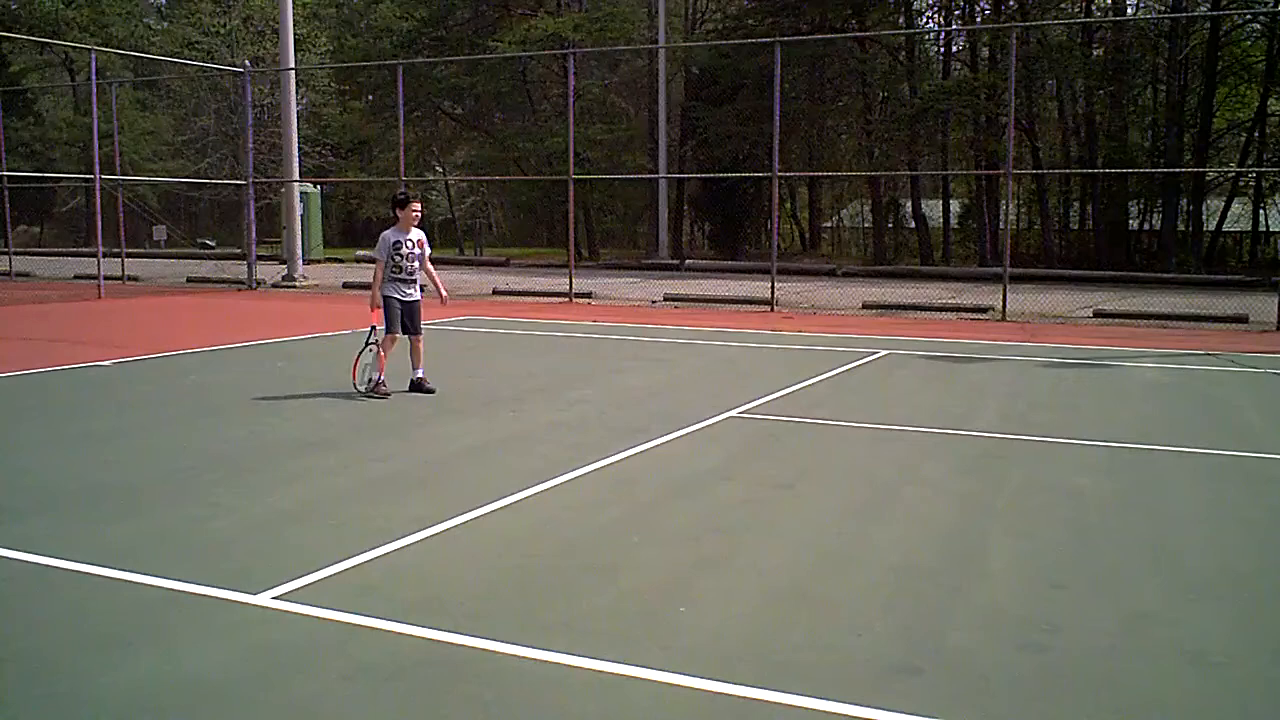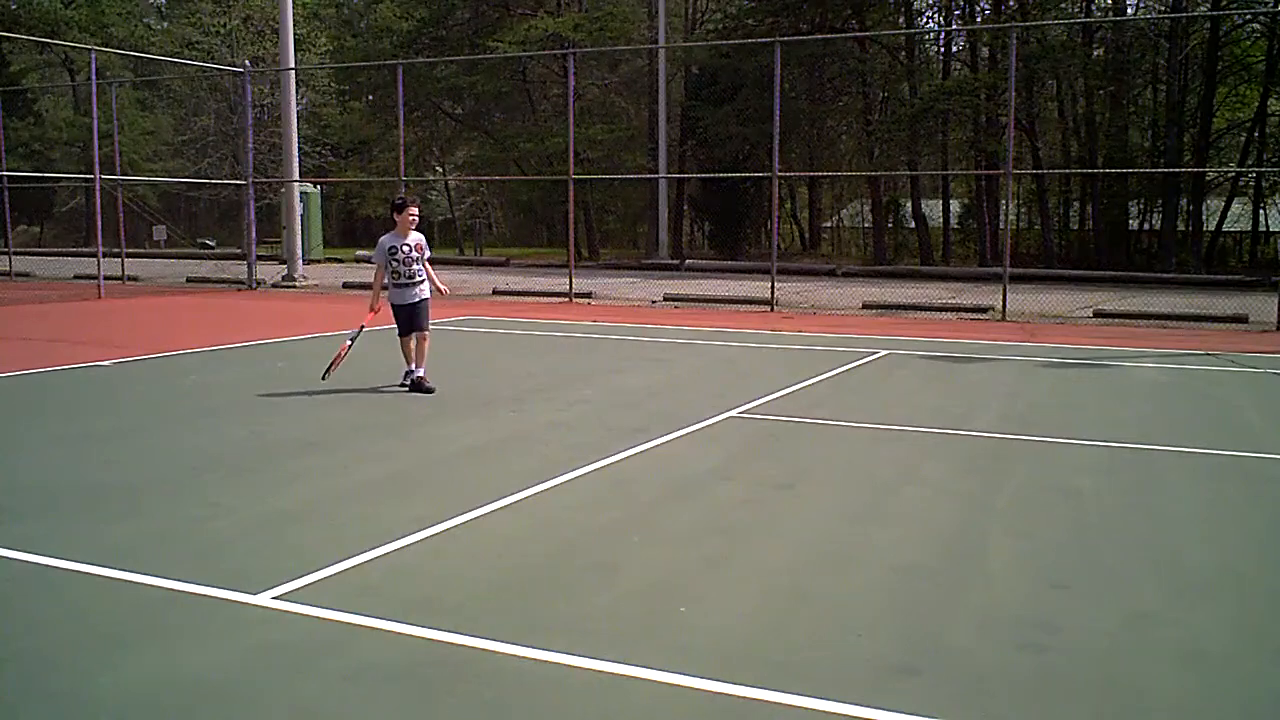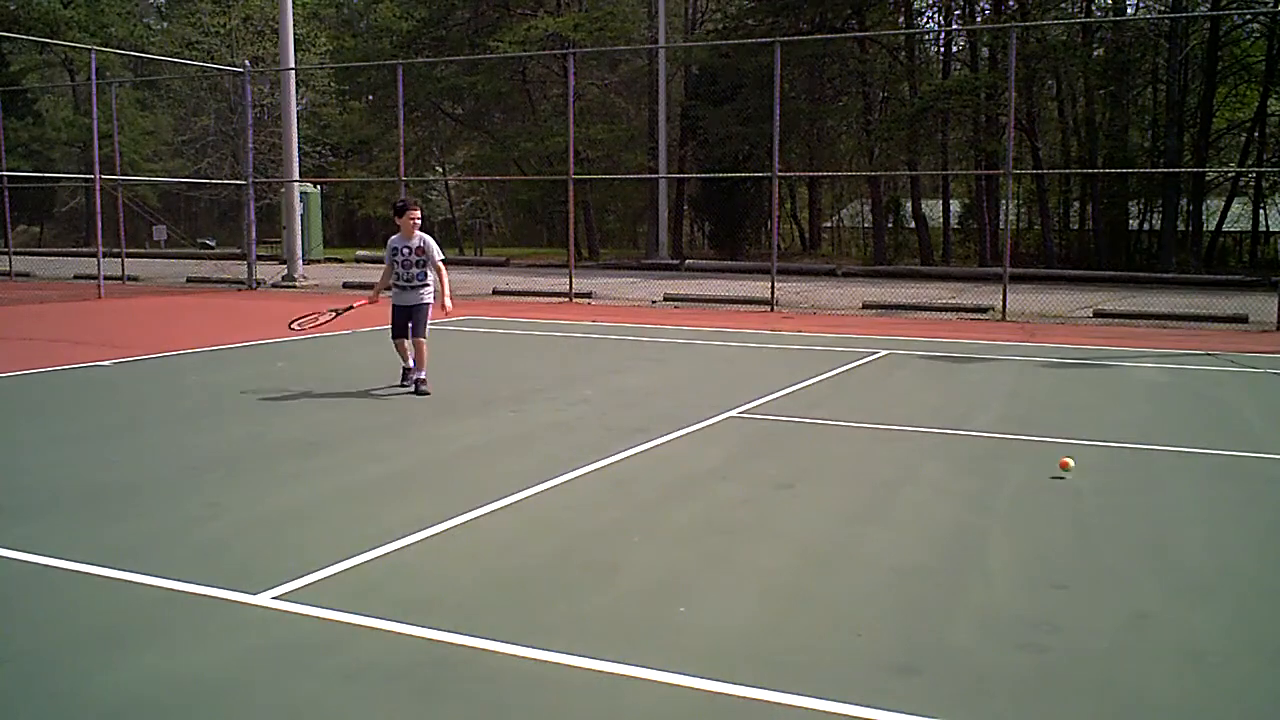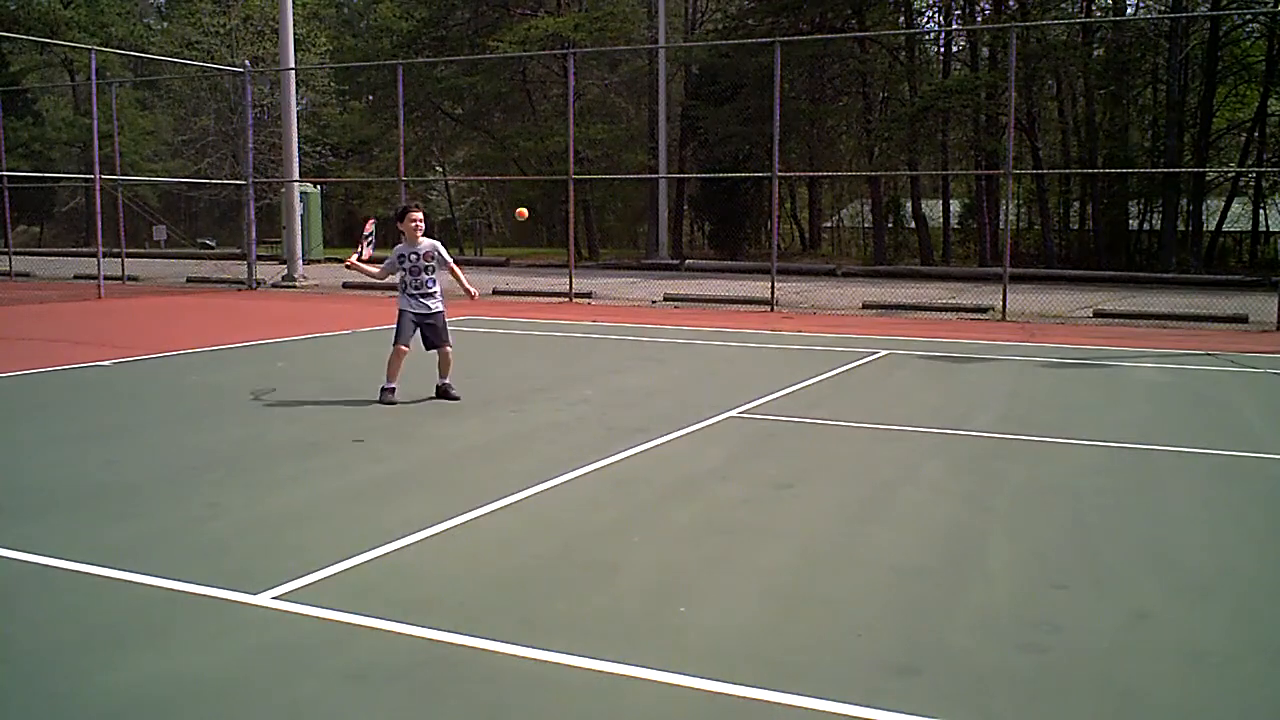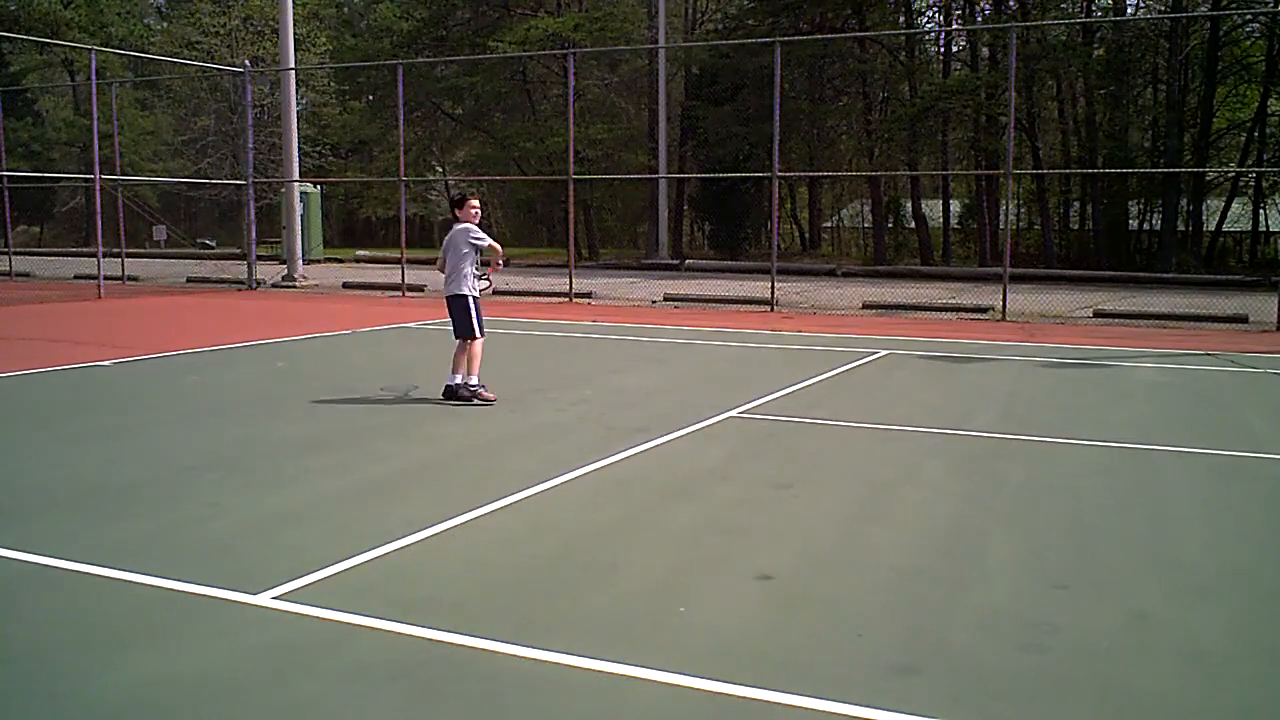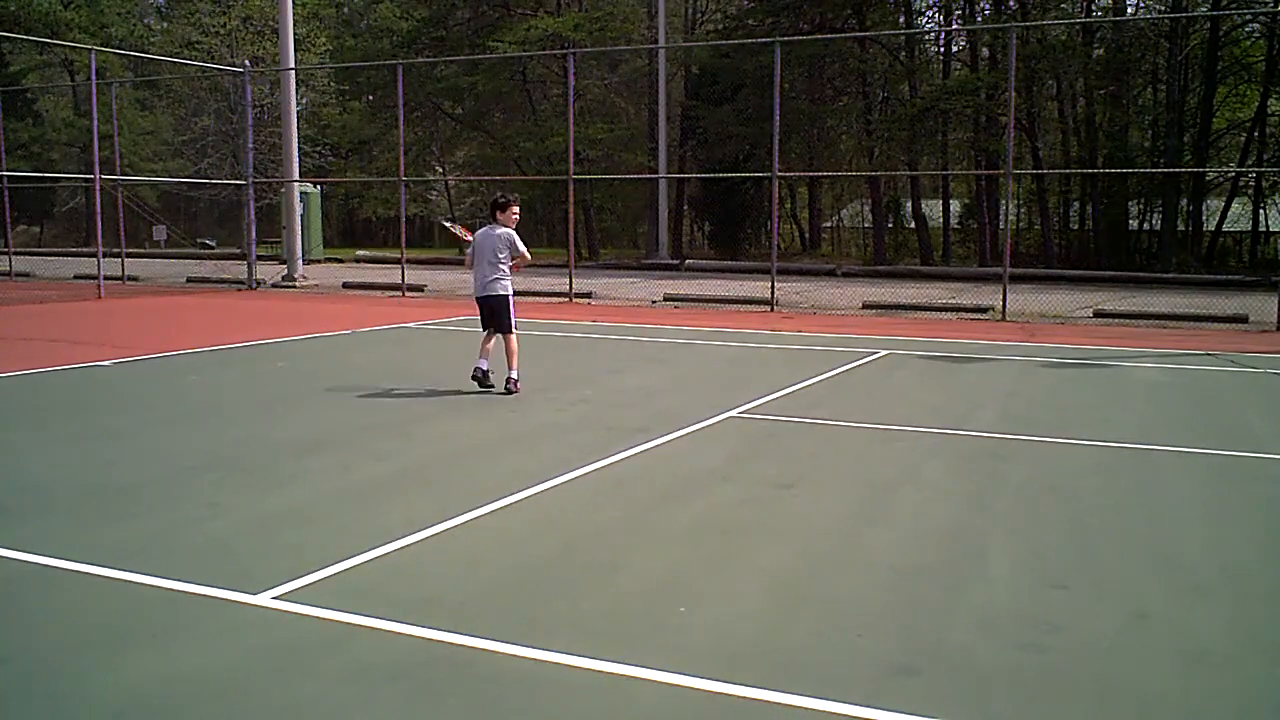
dt=0.5s
person 1, frame 1
left shoulder: (420, 236)
right shoulder: (387, 237)
left elbow: (426, 265)
right elbow: (379, 268)
left wrist: (440, 288)
right wrist: (375, 294)
left hip: (413, 294)
right hip: (392, 293)
left knee: (416, 336)
right knee: (392, 334)
left ankle: (418, 378)
right ankle: (378, 379)
person 1, frame 2
left shoulder: (419, 238)
right shoulder: (385, 242)
right elbow: (380, 272)
left wrist: (436, 283)
right wrist: (375, 299)
left hip: (420, 294)
right hip: (398, 298)
left knee: (423, 334)
right knee: (405, 336)
left ankle: (419, 377)
right ankle: (411, 370)
person 1, frame 3
left shoulder: (426, 241)
right shoulder: (392, 242)
left elbow: (441, 269)
left wrist: (446, 296)
right wrist: (377, 291)
left hip: (422, 299)
right hip: (399, 300)
left knee: (419, 339)
right knee: (398, 340)
left ankle: (421, 378)
right ankle: (409, 365)
person 1, frame 4
left shoulder: (434, 246)
right shoulder: (398, 251)
left elbow: (452, 268)
right elbow: (382, 273)
left wrist: (466, 286)
right wrist: (357, 265)
left hip: (433, 307)
right hip: (408, 307)
left knee: (445, 350)
right knee: (400, 348)
left ankle: (443, 384)
right ankle: (388, 387)
person 1, frame 5
left shoulder: (450, 235)
right shoulder: (470, 230)
left elbow: (440, 266)
right elbow: (496, 247)
right wrist: (498, 259)
left hip: (451, 292)
right hip: (464, 292)
left knee: (465, 339)
right knee: (476, 338)
left ankle: (455, 384)
right ankle: (472, 385)
person 1, frame 6
left shoulder: (478, 235)
right shoulder: (508, 234)
left elbow: (468, 263)
right elbow: (526, 257)
right wrist: (515, 264)
left hip: (481, 291)
right hip: (501, 290)
left knee: (492, 331)
right knee: (509, 334)
left ankle: (481, 369)
right ankle: (512, 379)
